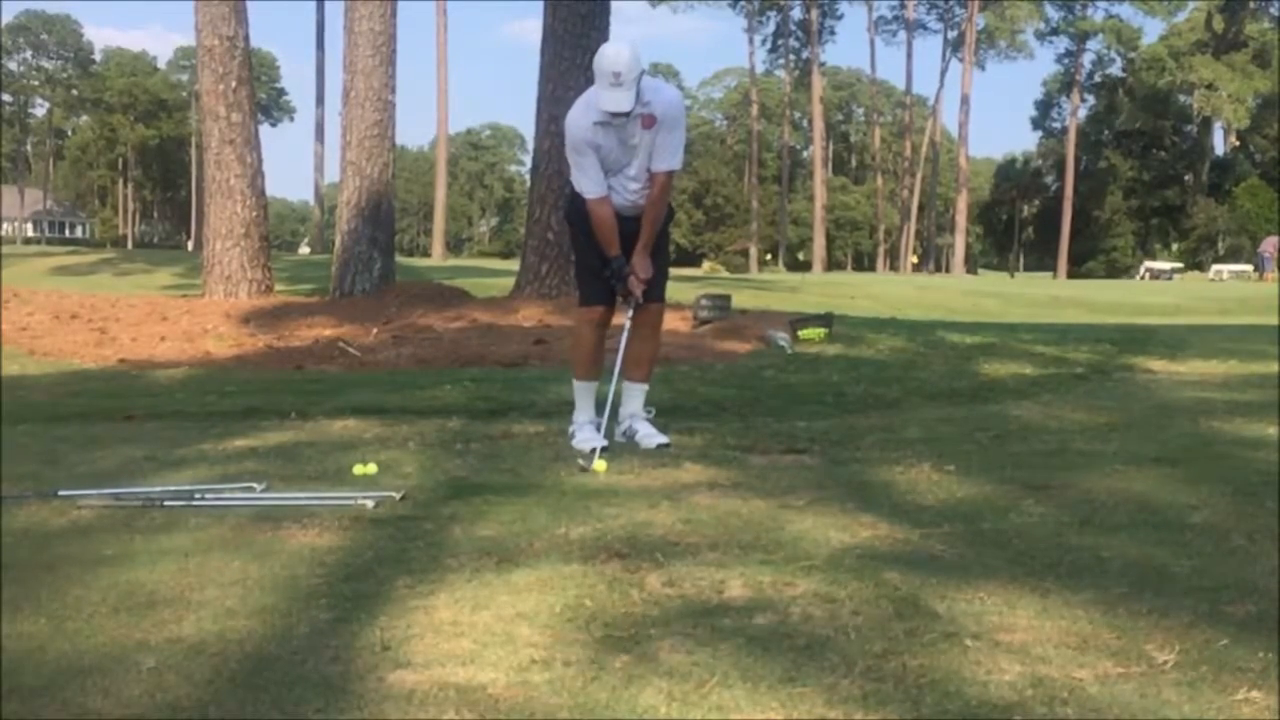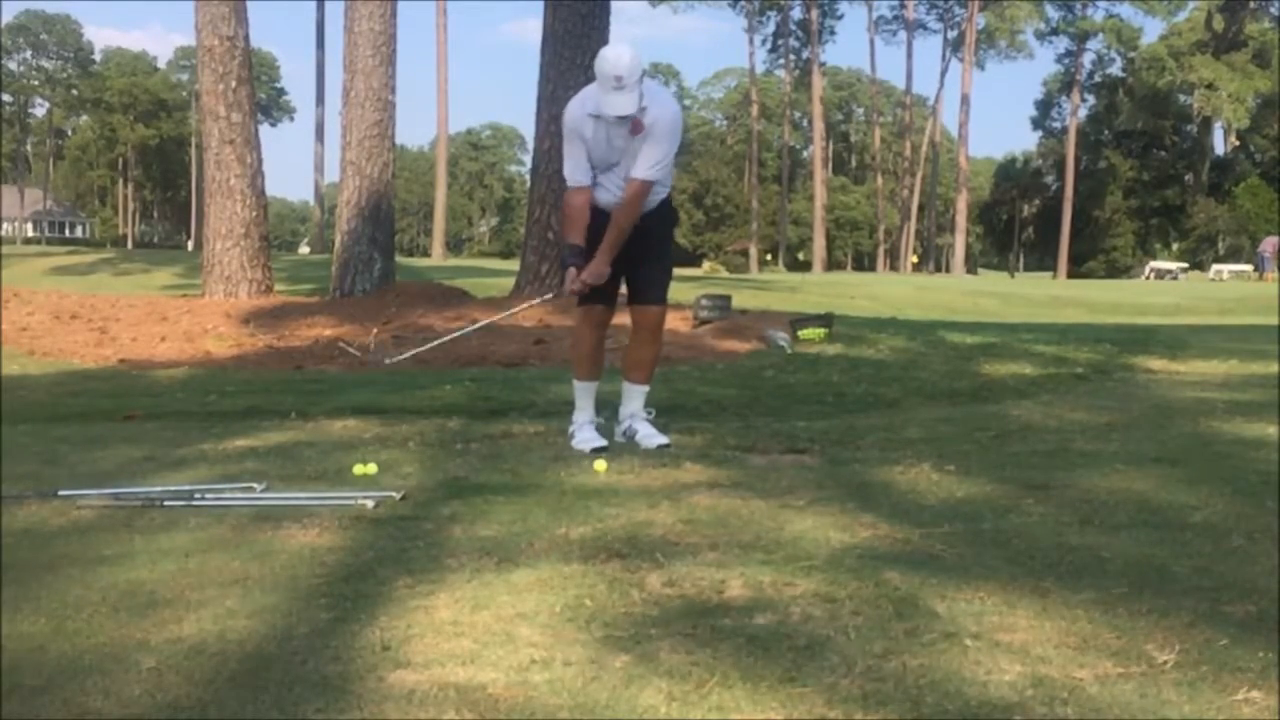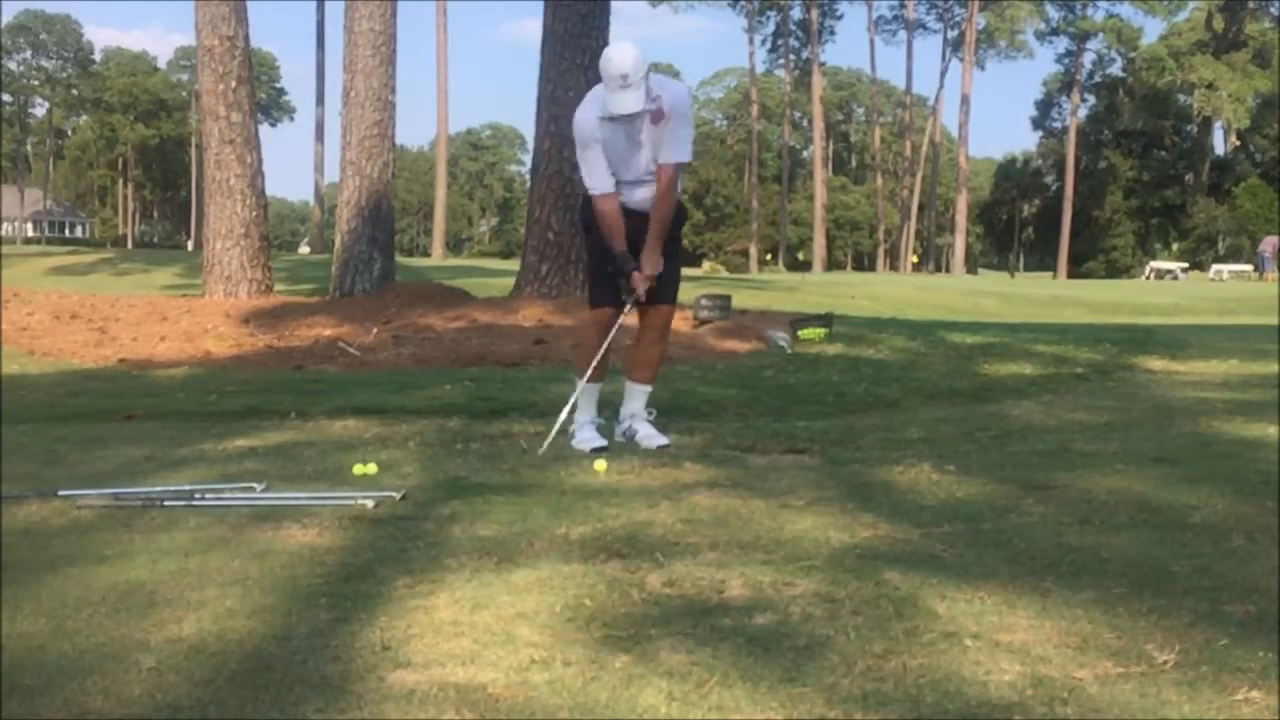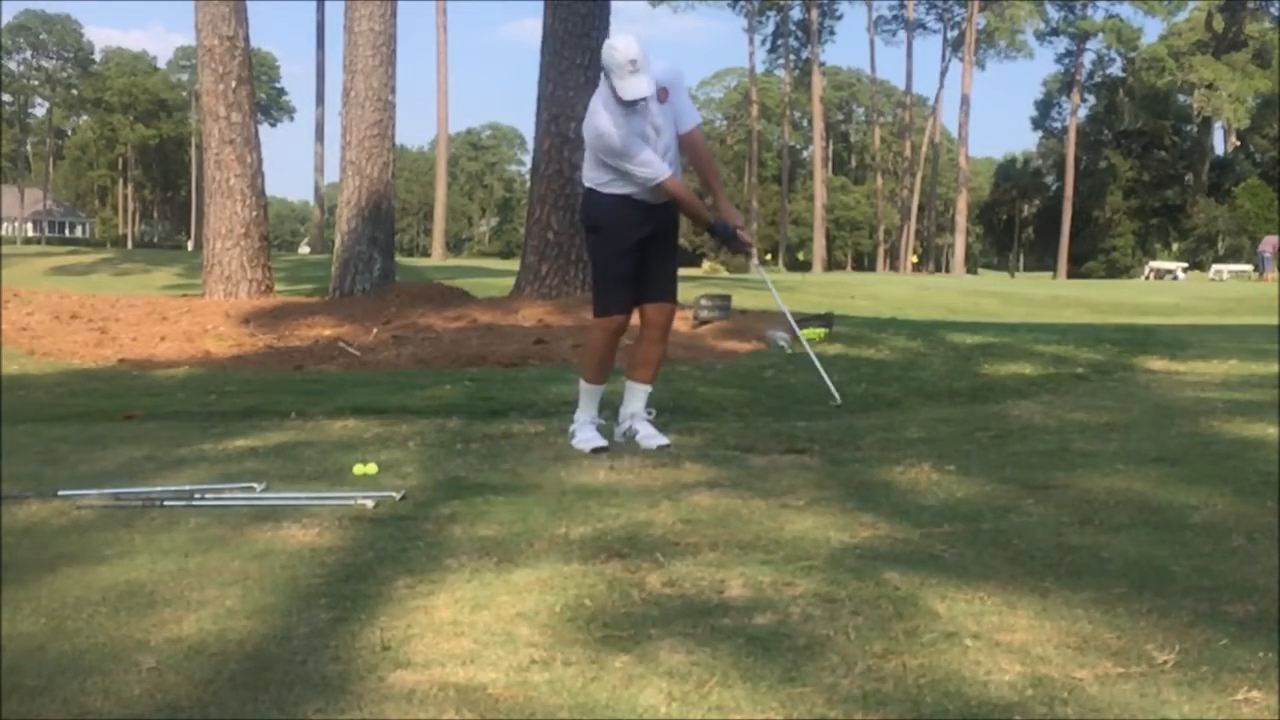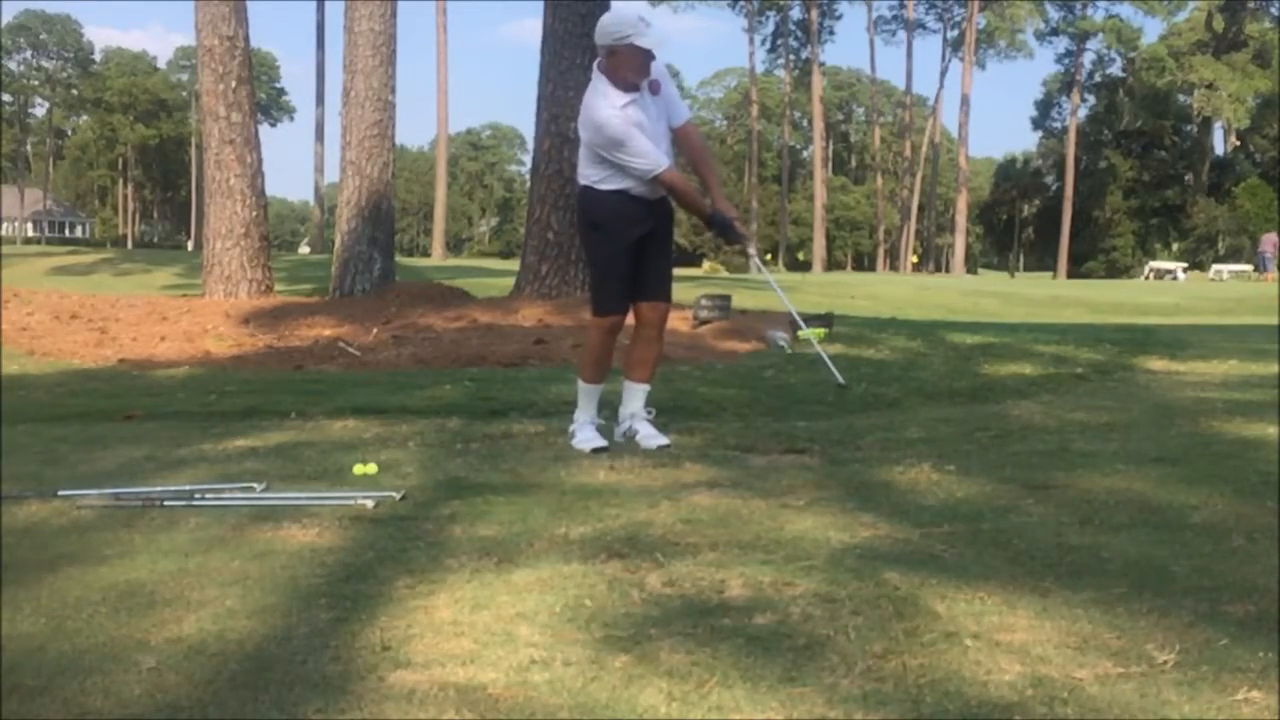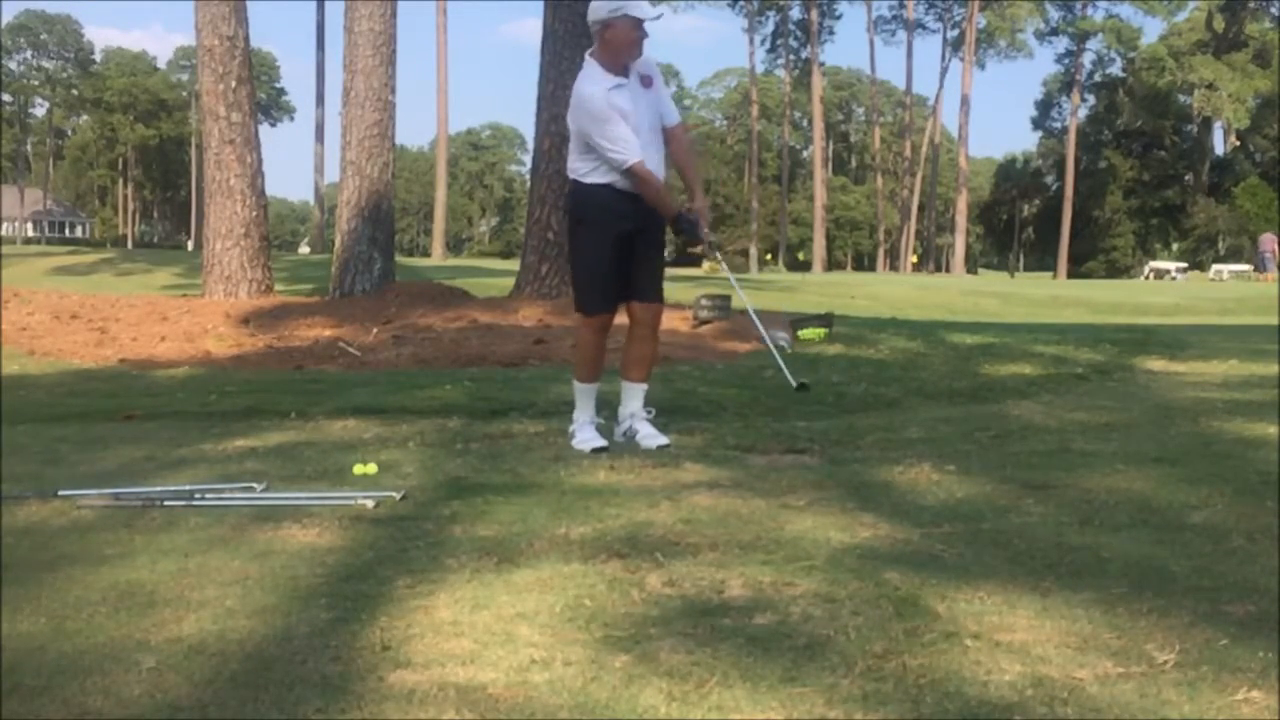
dt=0.4s
person 1, frame 1
left shoulder: (668, 102)
right shoulder: (580, 121)
left elbow: (661, 182)
right elbow: (597, 200)
left wrist: (643, 253)
right wrist: (619, 266)
left hip: (649, 215)
right hip: (594, 217)
left knee: (651, 313)
right knee: (595, 313)
left ankle: (632, 416)
right ankle: (583, 419)
person 1, frame 2
left shoulder: (664, 113)
right shoulder: (578, 112)
left elbow: (636, 193)
right elbow: (578, 189)
left wrist: (603, 260)
right wrist: (573, 253)
left hip: (650, 218)
right hip: (598, 215)
left knee: (651, 317)
right knee: (593, 313)
left ankle: (632, 416)
right ankle: (583, 419)
person 1, frame 3
left shoulder: (674, 98)
right shoulder: (589, 117)
left elbow: (667, 181)
right elbow: (604, 196)
left wrist: (650, 254)
right wrist: (622, 261)
left hip: (661, 215)
right hip: (610, 214)
left knee: (659, 314)
right knee: (603, 313)
left ankle: (633, 416)
right ankle: (584, 418)
person 1, frame 4
left shoulder: (665, 76)
right shoulder: (606, 123)
left elbow: (693, 141)
right elbow: (670, 184)
left wrist: (723, 203)
right wrist: (718, 229)
left hip: (660, 211)
right hip: (614, 213)
left knee: (660, 315)
right knee: (613, 319)
left ankle: (633, 416)
right ankle: (585, 418)
person 1, frame 5
left shoulder: (653, 72)
right shoulder: (604, 114)
left elbow: (687, 135)
right elbow: (668, 176)
left wrist: (718, 196)
right wrist: (712, 219)
left hip: (653, 206)
right hip: (610, 211)
left knee: (654, 315)
right knee: (609, 317)
left ankle: (632, 416)
right ankle: (584, 419)
person 1, frame 6
left shoulder: (647, 71)
right shoulder: (591, 94)
left elbow: (674, 133)
right elbow: (635, 168)
left wrist: (696, 196)
right wrist: (678, 219)
left hip: (646, 204)
right hip: (600, 205)
left knee: (648, 314)
right knee: (598, 317)
left ankle: (632, 415)
right ankle: (583, 419)
